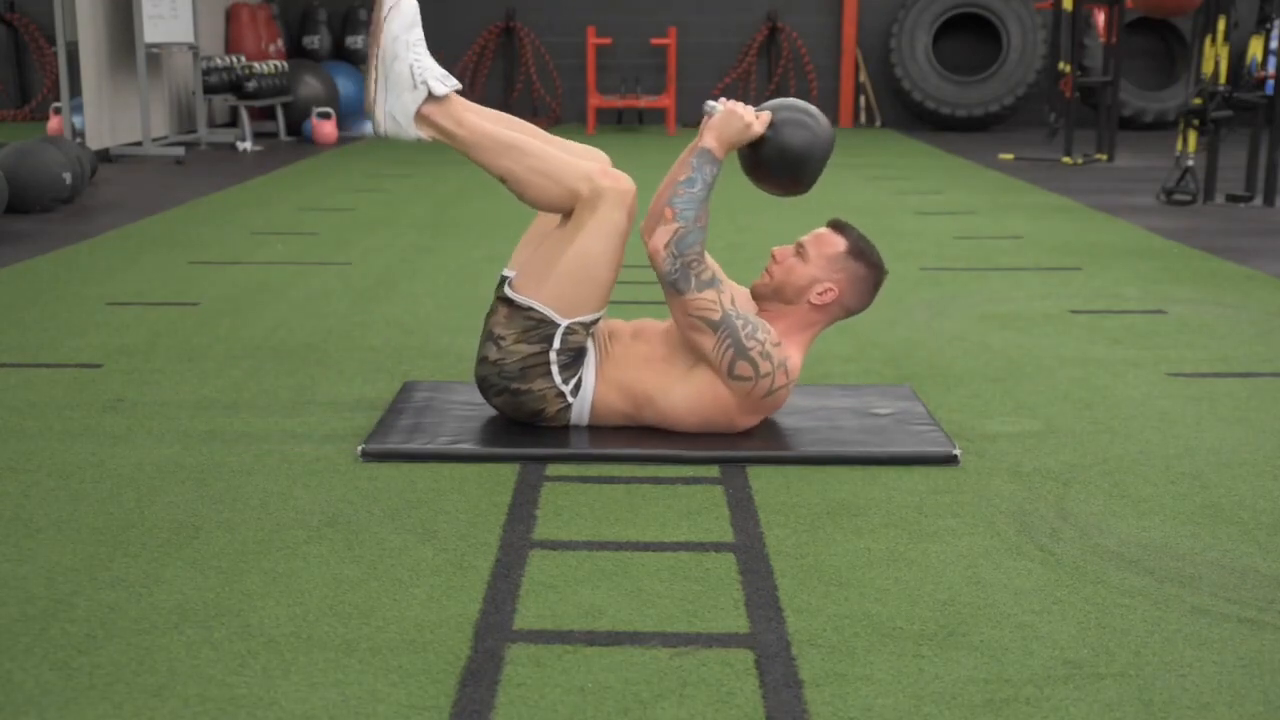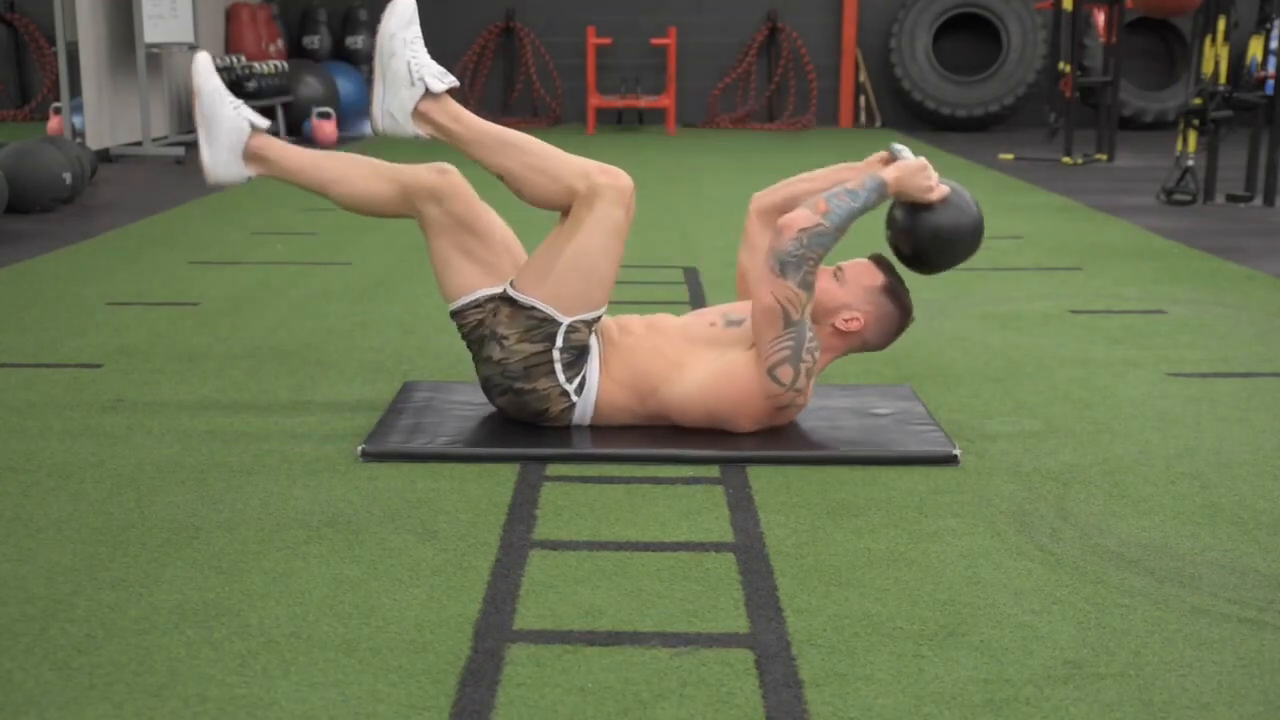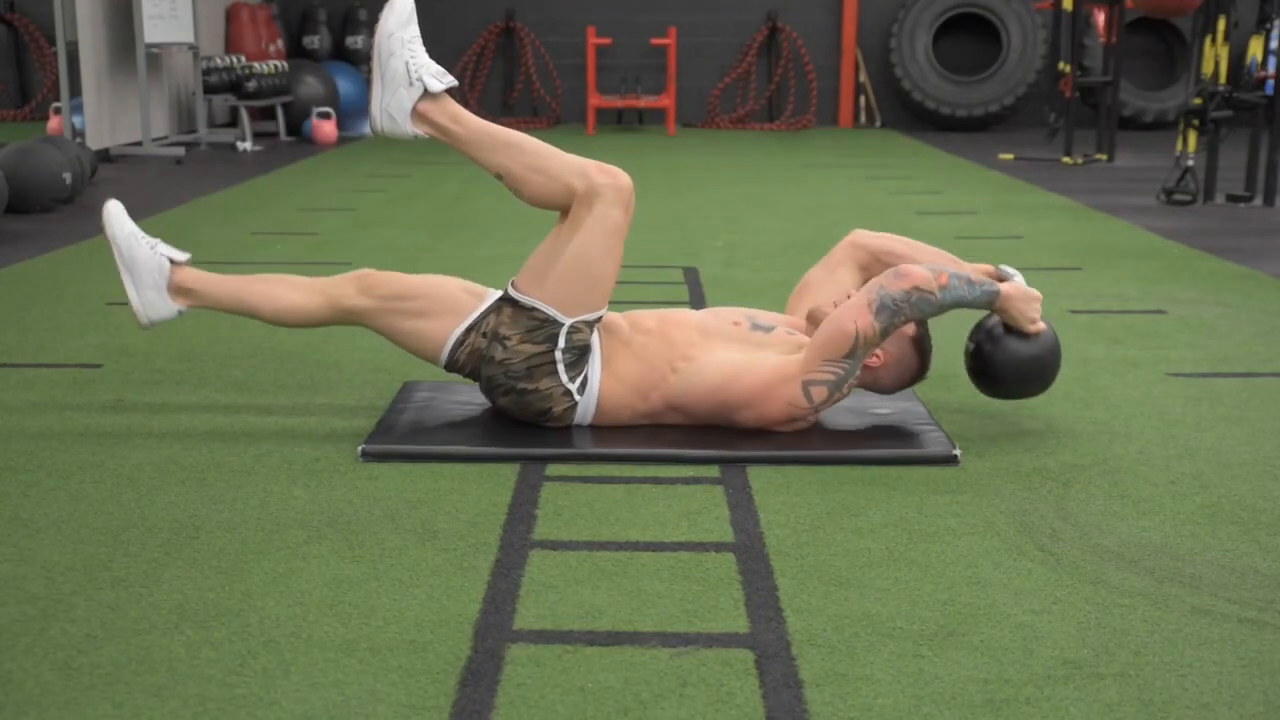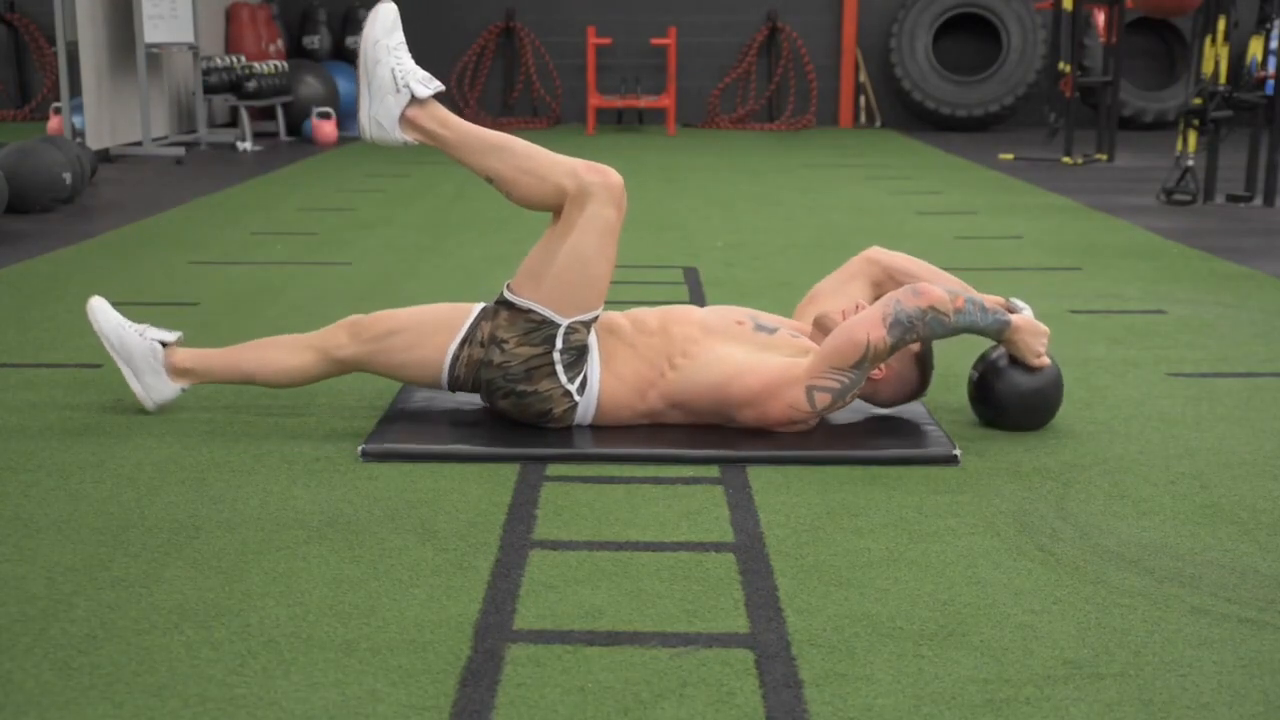
dt=0.5s
person 1, frame 1
left shoulder: (763, 366)
right shoulder: (757, 320)
left elbow: (669, 249)
right elbow: (666, 226)
left wrist: (711, 145)
right wrist: (712, 138)
left hip: (530, 370)
right hip: (554, 358)
left knee: (607, 190)
right knee: (587, 168)
left ankle: (425, 107)
right ankle: (424, 100)
person 1, frame 2
left shoulder: (785, 379)
right shoulder: (772, 340)
left elbow: (791, 234)
right elbow: (766, 210)
left wrist: (886, 181)
right wrist: (884, 171)
left hip: (537, 371)
right hip: (543, 356)
left knee: (608, 187)
right knee: (431, 184)
left ankle: (426, 103)
right ankle: (250, 148)
person 1, frame 3
left shoulder: (805, 390)
right shoulder: (798, 340)
left elbow: (899, 283)
right elbow: (861, 246)
left wrist: (995, 296)
right wrist: (992, 278)
left hip: (545, 372)
right hip: (544, 352)
left knee: (607, 186)
right knee: (362, 288)
left ankle: (424, 104)
right ankle: (176, 286)
person 1, frame 4
left shoulder: (804, 393)
right shoulder: (801, 343)
left elbow: (913, 303)
right elbow: (879, 262)
left wrist: (1002, 323)
right wrist: (1003, 305)
left hip: (544, 373)
right hip: (543, 357)
left knee: (598, 185)
right knee: (352, 336)
left ankle: (414, 112)
right ankle: (172, 365)
